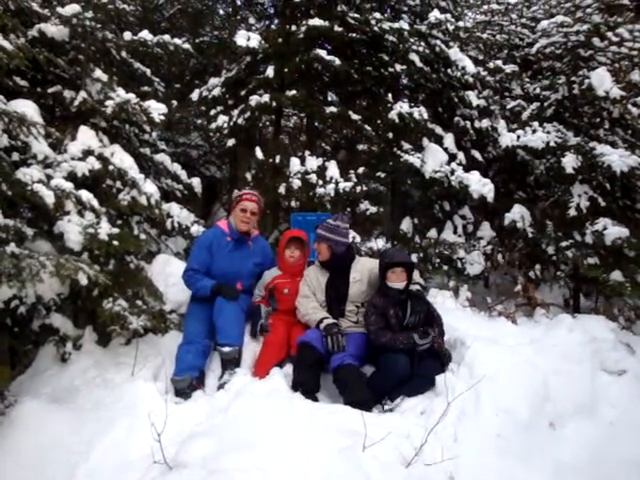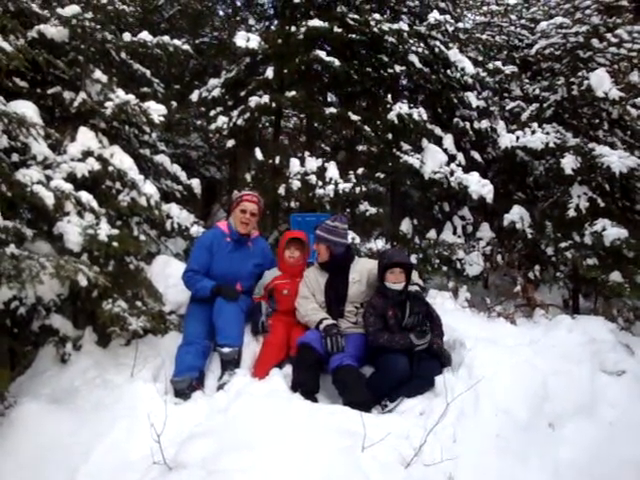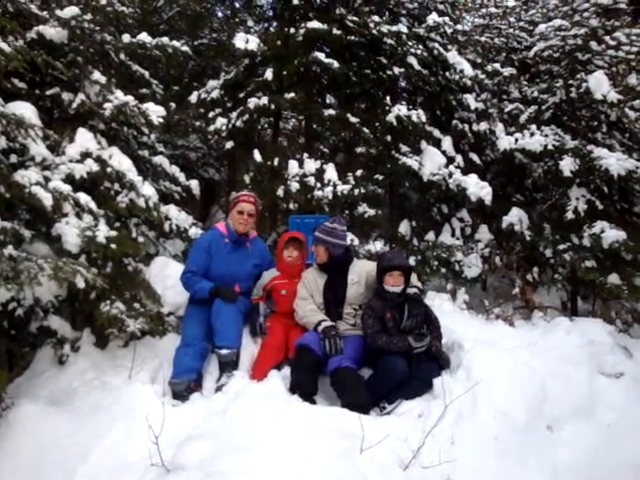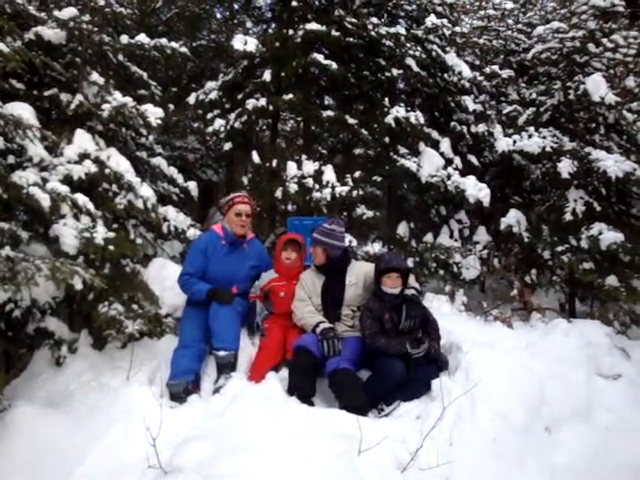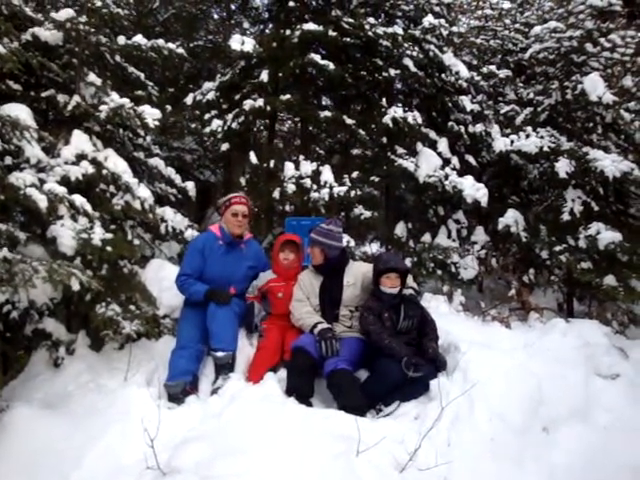
dt=0.4s
person 1, frame 1
left shoulder: (261, 246)
right shoulder: (211, 237)
right elbow: (191, 275)
right wrist: (216, 287)
left hip: (239, 301)
right hip: (206, 299)
left knee: (227, 303)
right knee: (195, 338)
left ankle: (230, 363)
right ankle: (186, 382)
person 1, frame 2
left shoulder: (261, 247)
right shoulder: (210, 238)
right elbow: (190, 276)
right wrist: (216, 288)
left hip: (238, 302)
right hip: (206, 300)
left knee: (226, 305)
right knee: (195, 338)
left ankle: (230, 363)
right ankle: (185, 383)
person 1, frame 3
left shoulder: (259, 247)
right shoulder: (209, 239)
right elbow: (189, 277)
right wrist: (215, 289)
left hip: (237, 304)
right hip: (204, 301)
left knee: (225, 306)
right knee: (193, 340)
left ankle: (228, 366)
right ankle: (183, 385)
person 1, frame 4
left shoulder: (256, 248)
right shoulder: (206, 241)
right elbow: (186, 280)
right wrist: (211, 292)
left hip: (236, 305)
right hip: (202, 303)
left knee: (223, 309)
right knee: (191, 342)
left ankle: (226, 367)
right ankle: (181, 386)
person 1, frame 5
left shoulder: (253, 249)
right shoulder: (203, 242)
right elbow: (184, 280)
right wrist: (209, 292)
left hip: (234, 306)
right hip: (200, 303)
left knee: (220, 309)
right knee: (188, 343)
left ankle: (224, 367)
right ankle: (179, 387)
person 2, frame 1
left shoulder: (366, 267)
right shoulder: (312, 273)
right elbow: (305, 305)
right wrist: (326, 324)
left hip: (356, 331)
right hip: (327, 332)
left knee: (342, 361)
right knee: (309, 341)
left ankle: (360, 408)
right ankle: (303, 397)
person 2, frame 2
left shoulder: (365, 268)
right shoulder: (311, 274)
right elbow: (305, 306)
right wrist: (326, 325)
left hip: (356, 332)
right hip: (326, 334)
left knee: (341, 363)
right knee: (309, 342)
left ankle: (359, 408)
right ankle: (302, 398)
person 2, frame 3
left shoulder: (363, 269)
right shoulder: (310, 275)
right elbow: (304, 307)
right wrist: (325, 326)
left hip: (355, 335)
right hip: (325, 335)
left knee: (340, 364)
right knee: (307, 343)
left ankle: (358, 411)
right ankle: (301, 399)
person 2, frame 4
left shoulder: (362, 271)
right shoulder: (308, 277)
right elbow: (302, 309)
right wrist: (323, 328)
left hip: (353, 335)
right hip: (323, 337)
left knee: (338, 366)
right knee: (305, 346)
left ankle: (355, 412)
right ankle: (299, 401)
person 2, frame 5
left shoulder: (359, 271)
right shoulder: (305, 277)
right elbow: (300, 309)
right wrist: (321, 329)
left hip: (351, 335)
right hip: (322, 336)
left knee: (336, 366)
right knee: (303, 347)
left ankle: (353, 412)
right ankle: (297, 402)
person 3, frame 1
left shoulder: (417, 297)
right shoulder: (377, 303)
left elbow: (435, 321)
right elbow: (377, 337)
left wrist: (436, 344)
right wrist: (412, 339)
left hip: (417, 351)
right hip: (389, 351)
left knee: (434, 366)
right knee: (400, 366)
left ankle: (391, 397)
person 3, frame 2
left shoulder: (416, 298)
right shoulder: (376, 303)
left elbow: (435, 323)
right elbow: (376, 337)
left wrist: (436, 345)
right wrist: (409, 339)
left hip: (416, 351)
right hip: (389, 353)
left knee: (433, 367)
right knee: (399, 367)
left ankle: (391, 398)
person 3, frame 3
left shoulder: (415, 301)
right shoulder: (374, 306)
left elbow: (433, 326)
right elbow: (374, 340)
left wrist: (435, 348)
right wrist: (408, 342)
left hip: (414, 354)
right hip: (387, 355)
left knee: (431, 369)
right knee: (398, 369)
left ankle: (388, 400)
person 3, frame 4
left shoulder: (413, 302)
right shoulder: (372, 307)
left elbow: (431, 327)
right elbow: (374, 341)
left wrist: (433, 350)
right wrist: (406, 347)
left hip: (414, 357)
right hip: (386, 357)
left knee: (430, 370)
right knee: (396, 371)
left ankle: (386, 402)
person 3, frame 5
left shoulder: (411, 302)
right shoulder: (371, 307)
left elbow: (428, 328)
right elbow: (382, 338)
left wrist: (432, 351)
right wrist: (404, 357)
left hip: (412, 353)
right hip: (384, 356)
left knee: (428, 370)
right knee: (394, 372)
left ankle: (386, 401)
person 4, frame 1
right shoulder: (272, 275)
right elbow: (259, 296)
right wrist: (259, 316)
left hip: (301, 319)
right hip: (279, 317)
left knee: (299, 339)
right knee: (276, 338)
right ankle: (260, 376)
person 4, frame 2
right shoulder: (272, 275)
right elbow: (259, 295)
right wrist: (259, 315)
right hip: (279, 317)
left knee: (299, 339)
right knee: (276, 339)
right ankle: (259, 376)
person 4, frame 3
right shoulder: (271, 276)
right elbow: (258, 296)
right wrist: (259, 316)
right hip: (278, 318)
left knee: (297, 341)
right knee: (274, 341)
right ankle: (258, 377)
person 4, frame 4
right shoulder: (269, 277)
right elbow: (256, 295)
right hip: (276, 320)
left knee: (295, 343)
right knee: (272, 343)
right ankle: (256, 379)
person 4, frame 5
right shoulder: (267, 278)
right elbow: (252, 295)
left hip: (295, 323)
right hip: (273, 321)
left knee: (293, 344)
right knee: (270, 344)
right ankle: (253, 380)
